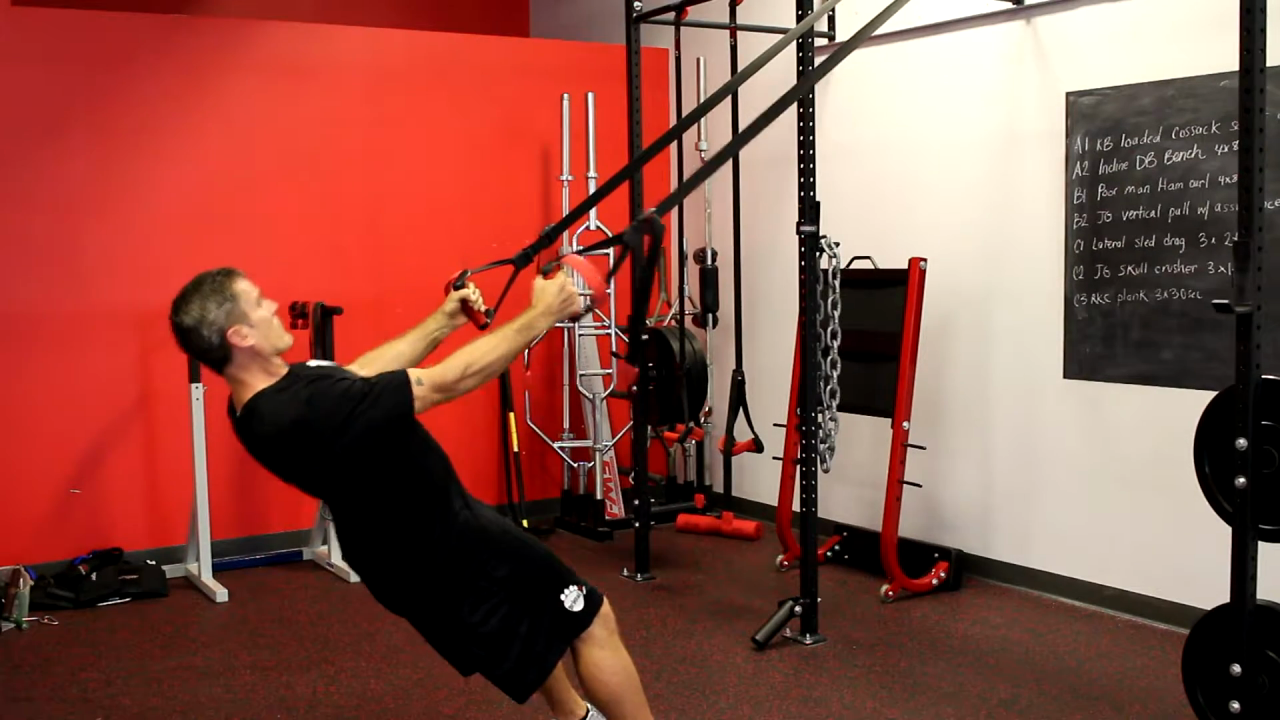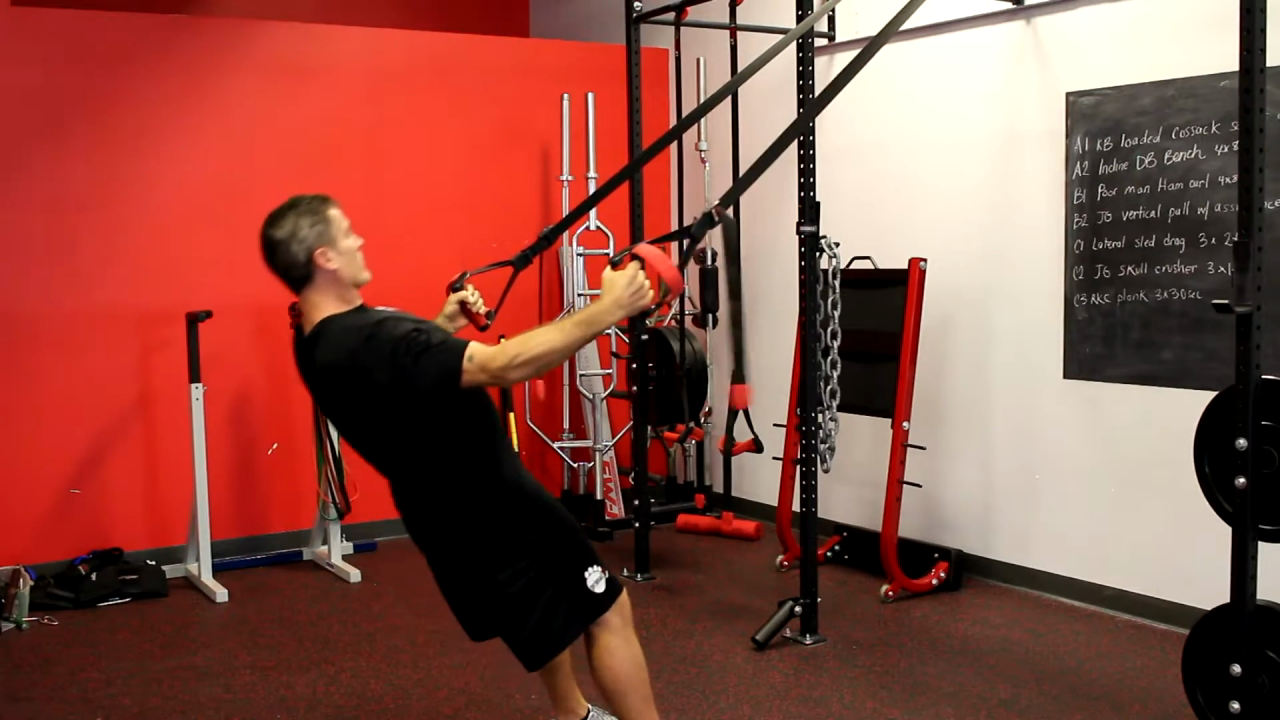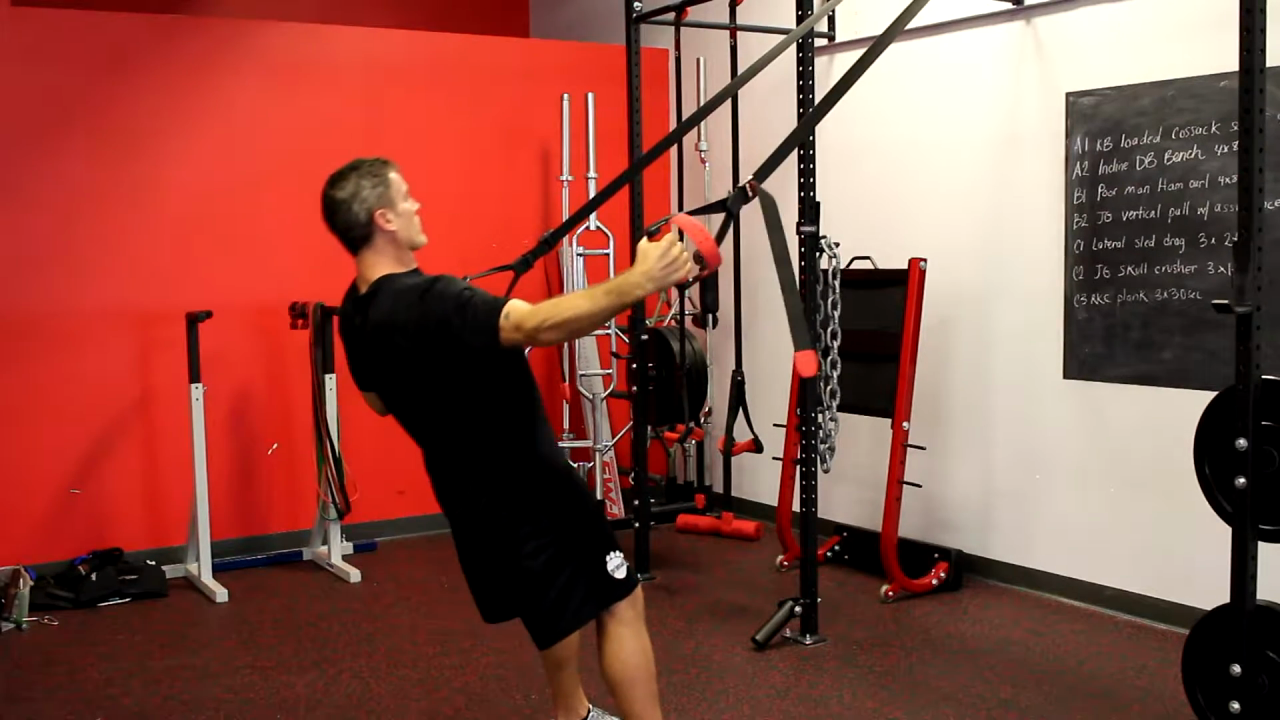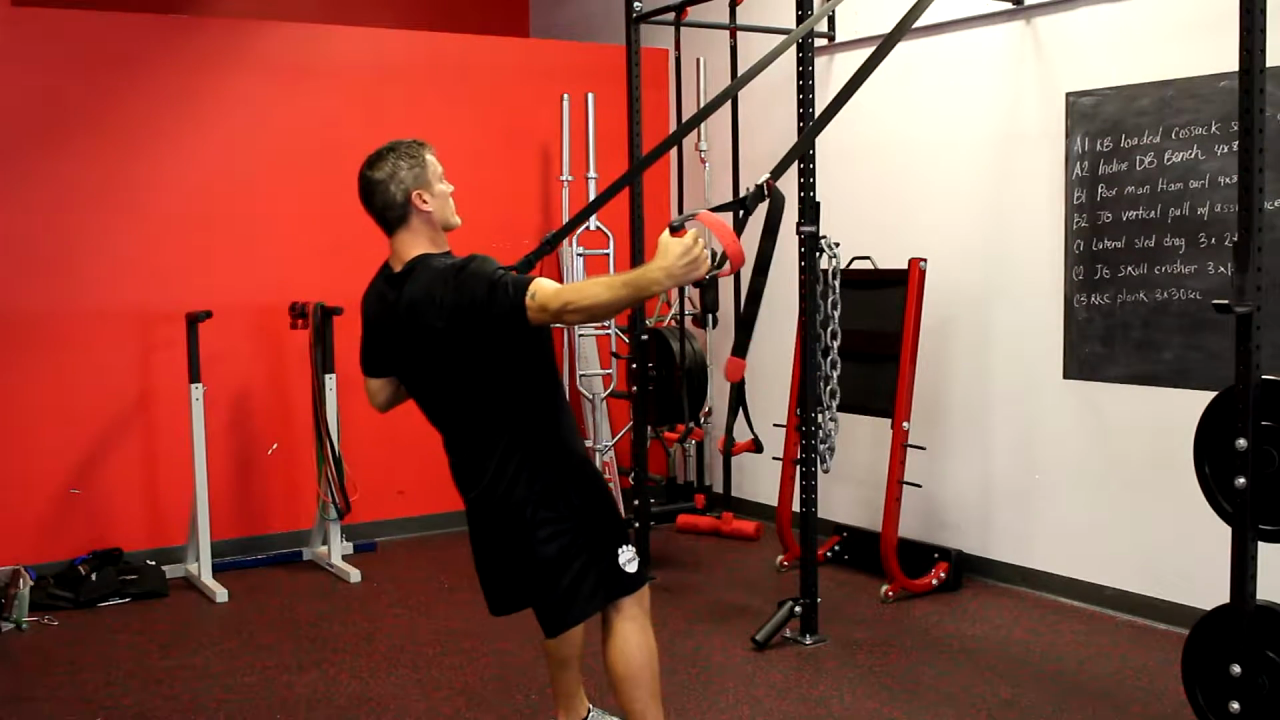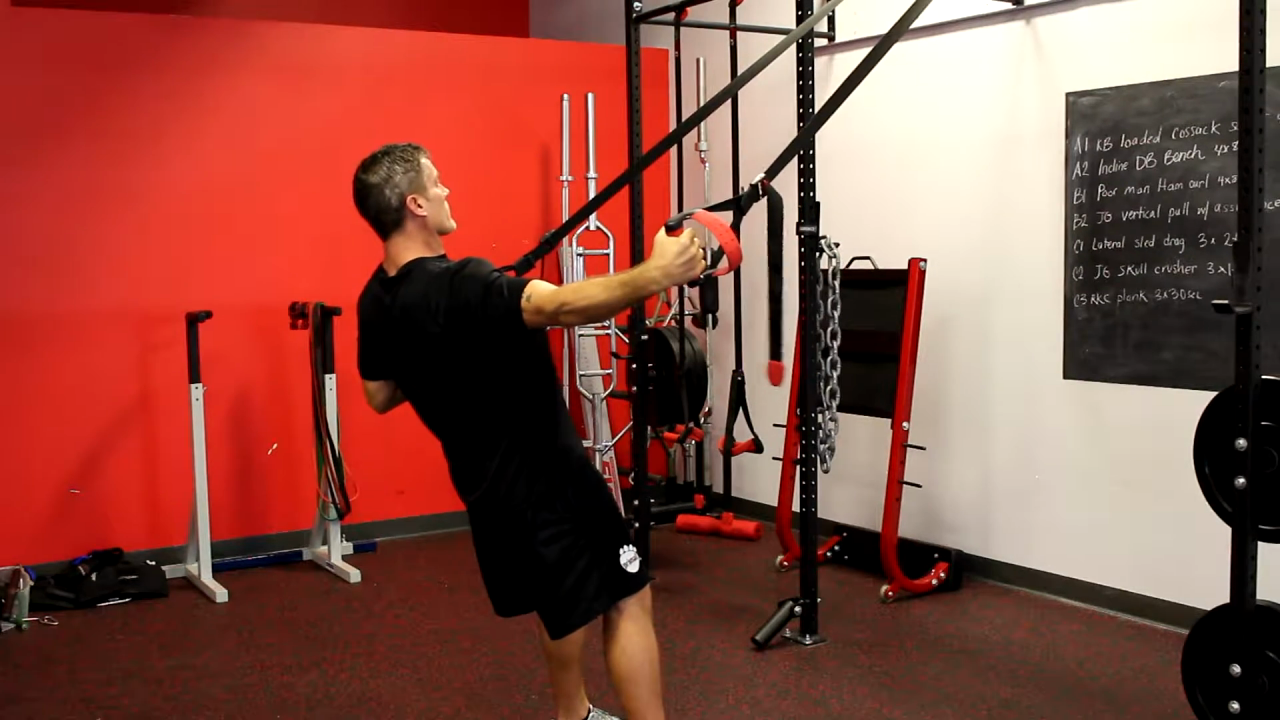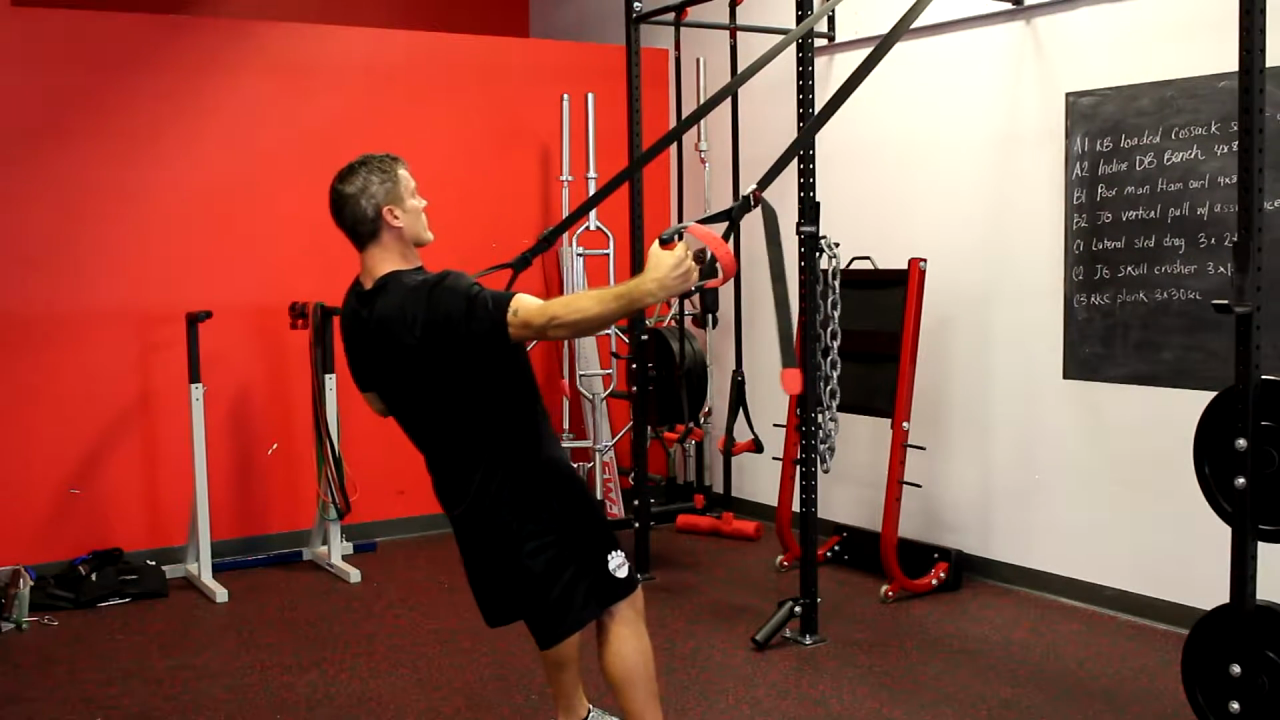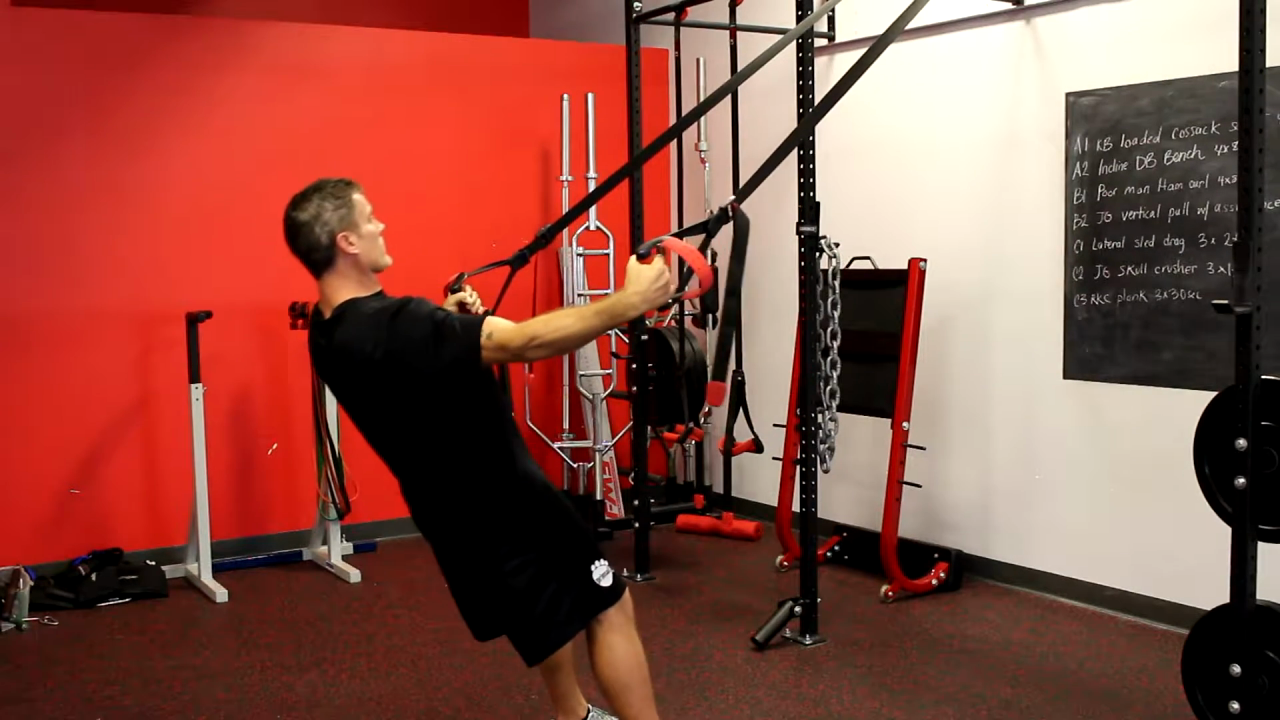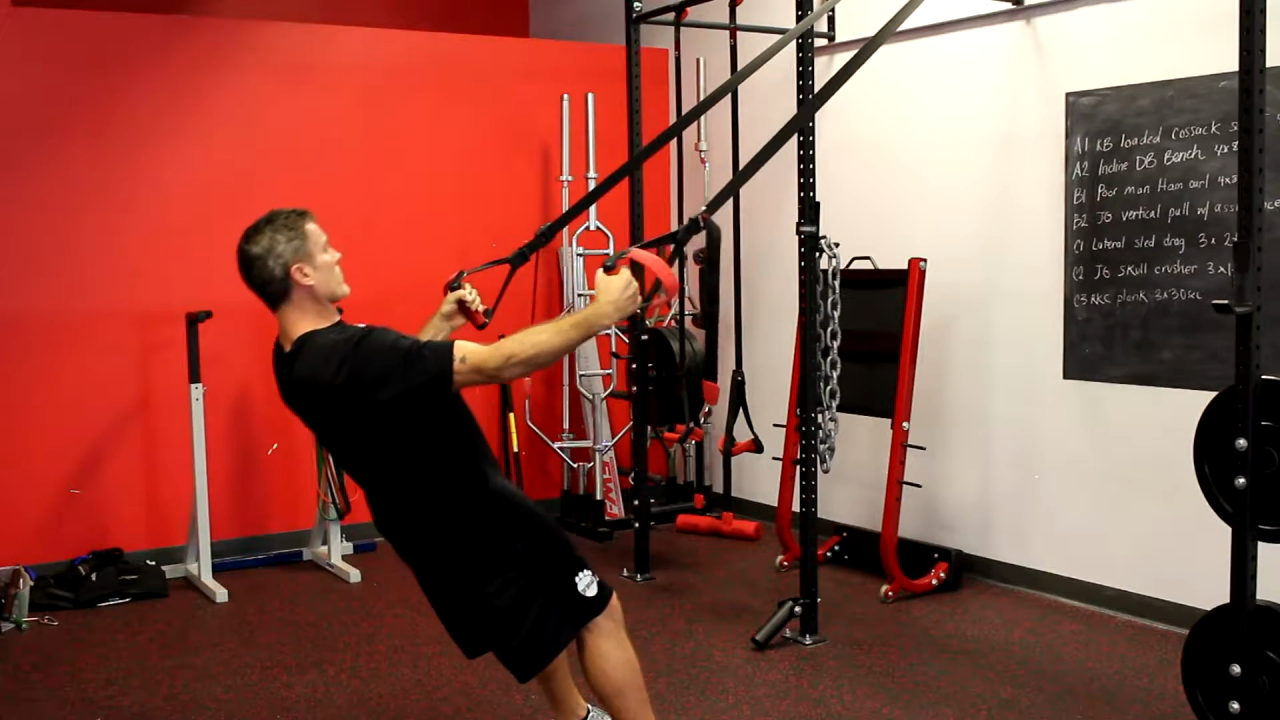
dt=0.4s
person 1, frame 1
left shoulder: (269, 398)
right shoulder: (308, 411)
left elbow: (363, 375)
right elbow: (448, 381)
left wrist: (444, 320)
right wrist: (541, 315)
left hip: (417, 533)
right hip: (442, 552)
left knee: (547, 615)
right knee: (593, 623)
person 1, frame 2
left shoulder: (324, 340)
right shoulder: (365, 343)
right elbow: (502, 366)
left wrist: (445, 324)
right wrist: (608, 309)
left hip: (450, 502)
right hip: (484, 506)
left knee: (557, 607)
right knee: (608, 613)
person 1, frame 3
left shoulder: (361, 310)
right shoulder: (425, 303)
left elbow: (378, 398)
right elbow: (539, 325)
right wrist: (640, 281)
left hip: (473, 486)
right hip: (520, 482)
left knee: (565, 598)
right knee: (620, 605)
person 1, frame 4
left shoulder: (382, 297)
right shoulder: (461, 282)
left elbow: (382, 394)
right elbow: (564, 305)
right wrist: (661, 274)
left hip: (490, 477)
right hip: (540, 472)
left knee: (568, 592)
right knee: (626, 601)
person 1, frame 5
left shoulder: (378, 300)
right shoulder: (457, 287)
left elbow: (381, 395)
right elbow: (563, 306)
right wrist: (658, 273)
left hip: (490, 479)
right hip: (541, 475)
left knee: (563, 596)
right knee: (628, 600)
person 1, frame 6
left shoulder: (360, 311)
right shoulder: (436, 299)
left elbow: (381, 401)
right elbow: (550, 320)
right wrist: (651, 286)
left hip: (473, 489)
right hip: (521, 484)
left knee: (561, 601)
right knee: (620, 604)
person 1, frame 7
left shoulder: (331, 333)
right shoulder: (394, 326)
right elbow: (526, 342)
left wrist: (448, 323)
right wrist: (629, 301)
left hip: (450, 504)
right hip: (496, 500)
left knee: (553, 607)
right knee: (610, 610)
person 1, frame 8
left shoulder: (299, 358)
right shoulder: (353, 356)
right elbow: (496, 363)
left wrist: (441, 326)
right wrist: (600, 312)
left hip: (428, 521)
right hip: (471, 520)
left knee: (544, 615)
right knee: (599, 616)
